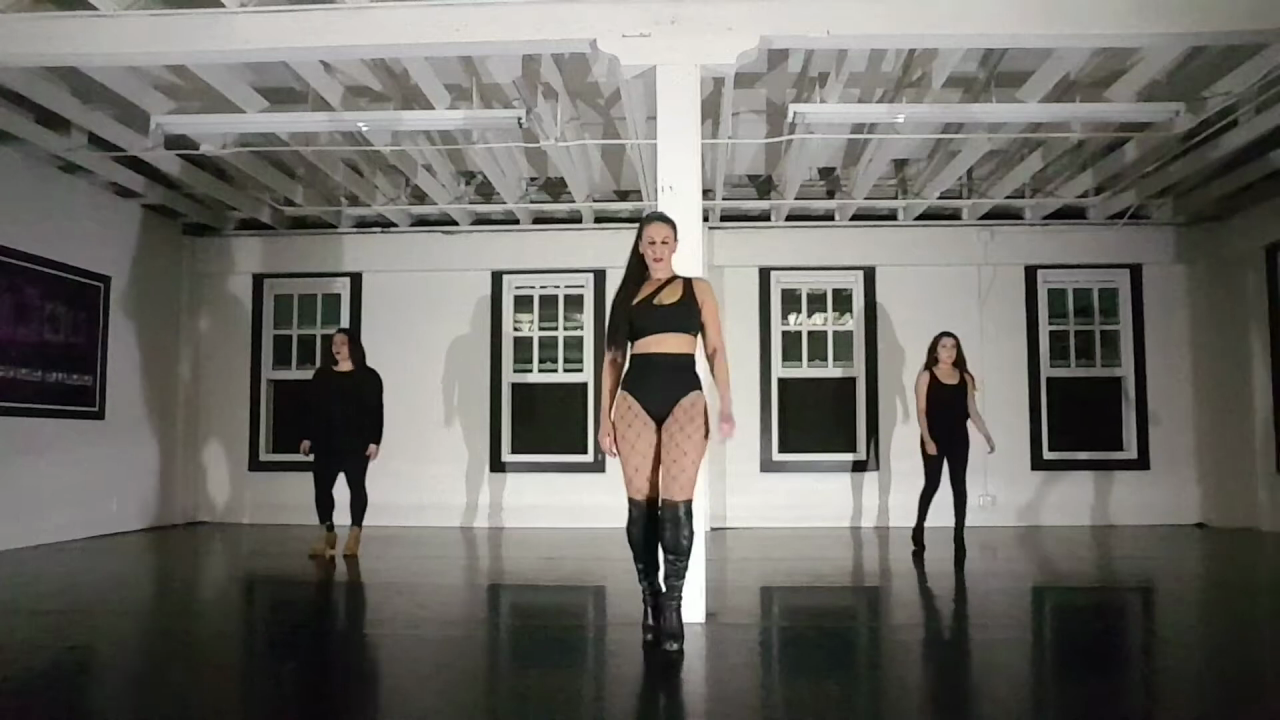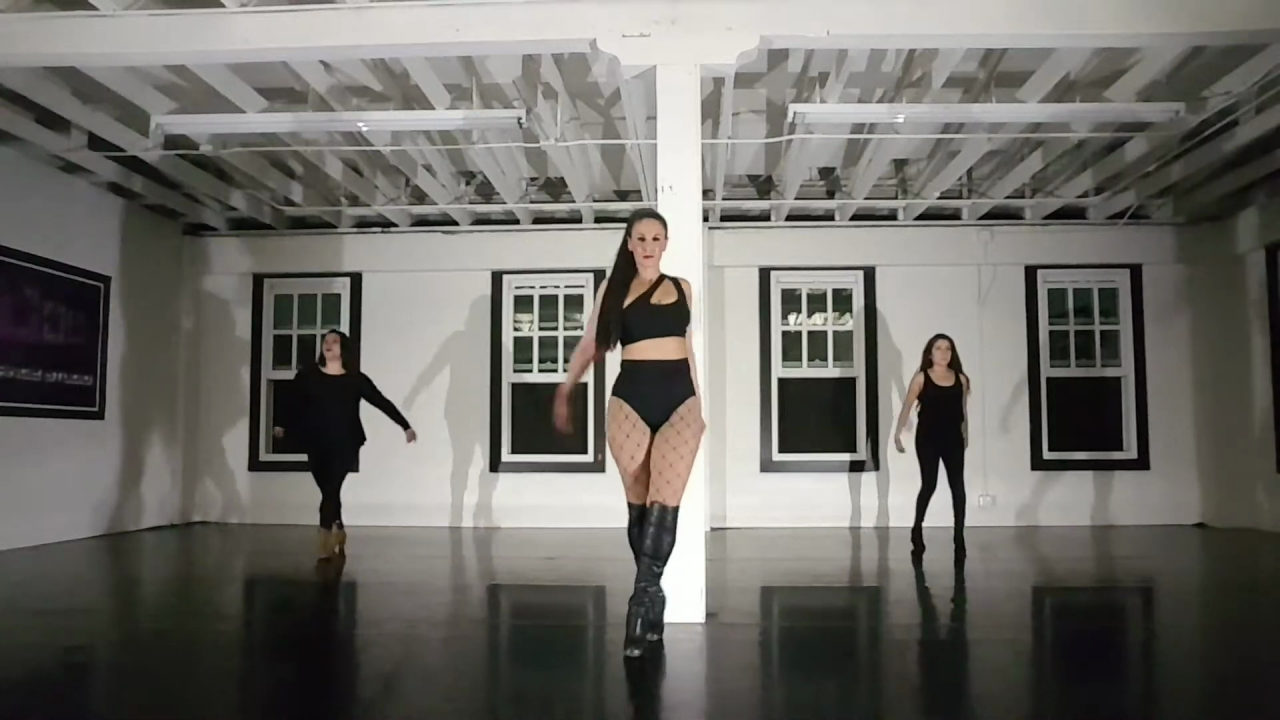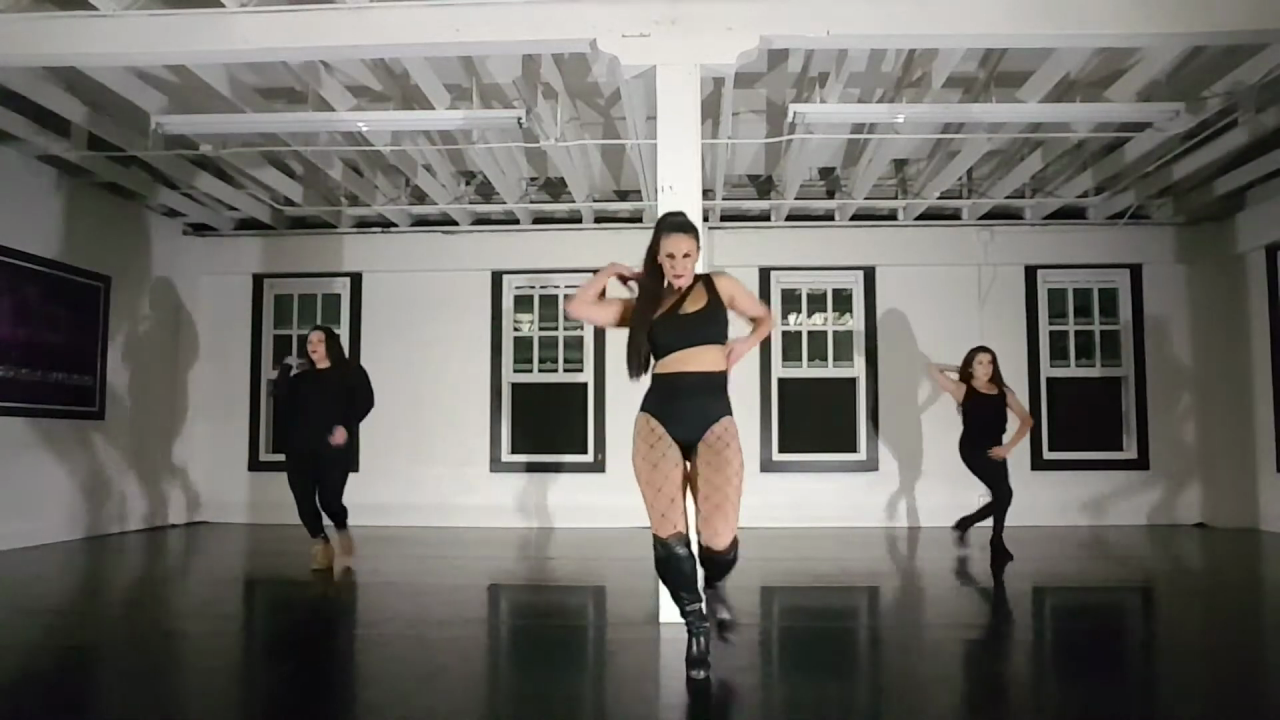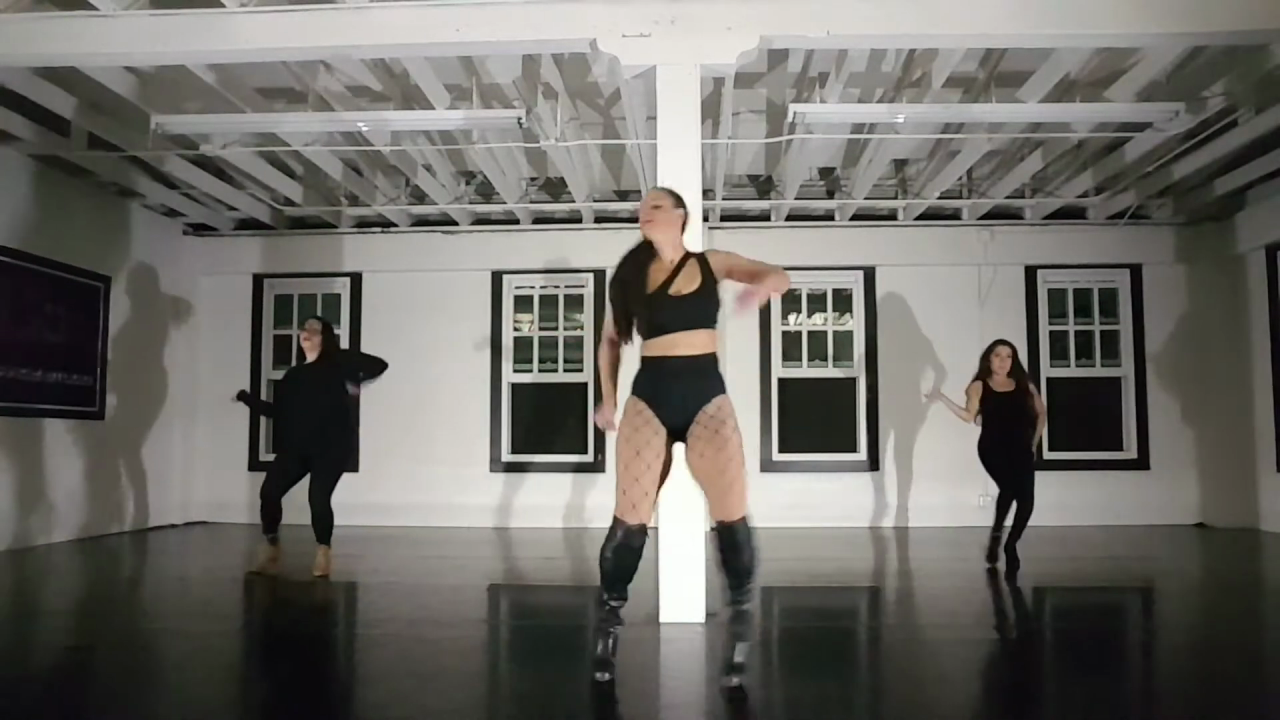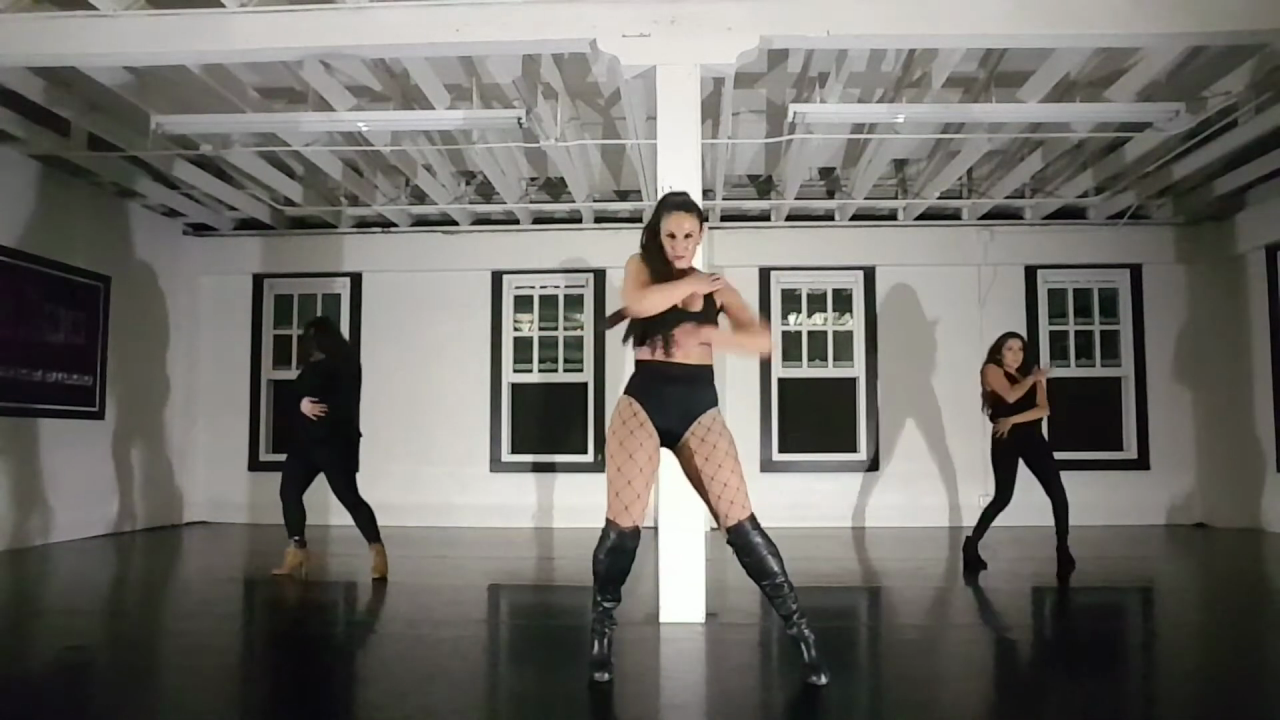
dt=1s
person 1, frame 1
left shoulder: (697, 288)
right shoulder: (627, 292)
left elbow: (715, 348)
right elbow: (612, 357)
left wrist: (726, 405)
right wrist: (604, 416)
left hip: (684, 395)
right hip: (635, 397)
left knee: (677, 502)
right knee: (641, 503)
left ankle: (672, 605)
right ankle: (650, 600)
person 1, frame 2
left shoulder: (681, 287)
right shoulder: (613, 289)
right elbow: (590, 345)
left wrist: (698, 406)
right wrist: (563, 394)
left hip: (680, 401)
right hip: (630, 400)
left knee: (666, 504)
right knee: (640, 506)
left ankle: (640, 603)
right ankle: (652, 593)
person 1, frame 3
left shoulder: (718, 286)
right shoulder: (641, 304)
left elbow: (765, 318)
right elbow: (579, 310)
left wrist: (742, 347)
right wrist: (610, 272)
left hip: (712, 415)
right hip: (658, 418)
left knee: (720, 539)
right knee: (669, 536)
left ankle: (714, 591)
right ankle: (695, 624)
person 1, frame 4
left shoulder: (711, 264)
right shoulder: (631, 274)
left elbow: (779, 278)
right elbow: (614, 338)
left wrist: (761, 284)
right wrist: (606, 397)
left hip: (705, 397)
right hip: (649, 398)
left knee: (731, 516)
right knee: (630, 521)
left ankle: (738, 629)
right ankle: (606, 626)
person 1, frame 5
left shoulder: (715, 286)
right shoulder: (639, 267)
left elbow: (763, 341)
right elbow: (636, 302)
left wrist: (708, 334)
right wrist: (689, 291)
left hip: (700, 407)
right hip: (643, 402)
left knee: (741, 523)
right knee: (624, 523)
left ankle: (802, 631)
right ankle: (601, 631)
person 2, frame 1
left shoulder: (368, 376)
right shoulder: (322, 374)
left elbow: (375, 410)
right elbow: (314, 408)
left wrist: (374, 440)
right wrist: (308, 437)
left hip: (357, 441)
right hip: (327, 440)
left knee: (356, 484)
right knee: (321, 486)
left ankle: (354, 535)
right ankle: (328, 534)
person 2, frame 2
left shoulder: (356, 380)
right shoulder: (307, 374)
left elbow: (382, 402)
right elbow: (294, 401)
left wrist: (406, 426)
right wrist: (283, 424)
left hip: (345, 444)
right hip: (316, 443)
left knee: (332, 488)
right knee: (327, 489)
left ankle: (325, 535)
right ankle: (337, 531)
person 2, frame 3
left shoulder: (350, 371)
right shoulder: (301, 374)
left elbow: (365, 402)
right elbow: (279, 398)
left wrist: (346, 426)
right wrist: (286, 369)
left hip: (334, 449)
right hip: (299, 448)
left knee: (329, 497)
right knee: (304, 499)
left ankle: (342, 531)
right ankle: (321, 544)
person 2, frame 4
left shoulder: (337, 363)
right shoulder: (293, 375)
left elbow: (378, 366)
right elbow: (278, 411)
left wrist: (356, 383)
right wrist: (245, 397)
left hip: (331, 444)
right hip: (296, 445)
left knee: (318, 498)
right knee: (270, 491)
left ankle: (323, 554)
right ankle: (270, 548)
person 2, frame 5
left shoulder: (343, 363)
right shoulder: (316, 367)
right elbow: (302, 390)
right wrist: (301, 402)
left hip: (336, 440)
right hip: (307, 440)
left knee: (348, 496)
right knee: (289, 491)
left ankle: (378, 552)
right ankle: (297, 553)
person 3, frame 1
left shoulder: (965, 378)
right shoulder: (926, 376)
left elbow: (972, 411)
right elbow: (921, 410)
left wrist: (987, 435)
right wrist: (926, 438)
left hip: (959, 437)
right hip: (935, 437)
left knee: (959, 485)
right knee: (932, 484)
left ankle: (959, 536)
right ankle: (918, 528)
person 3, frame 2
left shoulder: (960, 379)
right shoulder: (921, 378)
right elbow: (907, 406)
left wrist: (965, 433)
right wrist: (897, 433)
left hip: (953, 437)
right hip: (928, 437)
left knee: (957, 486)
right knee: (929, 485)
left ankle: (959, 537)
right ankle: (917, 531)
person 3, frame 3
left shoulder: (1003, 392)
right shoulder: (962, 389)
left elbow: (1026, 420)
right elbow: (934, 370)
left wrist: (1010, 445)
right wrist: (955, 371)
left hip: (994, 450)
right hip: (973, 449)
left knee: (1000, 496)
right knee: (1004, 493)
left ankle: (964, 524)
right ankle: (997, 542)
person 3, frame 4
left shoulder: (1025, 386)
right shoulder: (979, 386)
left elbow: (1041, 412)
right elbow: (970, 418)
left wrist: (1034, 439)
right wrist: (945, 400)
left hip: (1020, 448)
right hip: (991, 447)
left knee: (1026, 500)
right knee: (1009, 489)
left ankle: (1011, 545)
right ankle: (996, 536)
person 3, frame 5
left shoulder: (1032, 377)
right shoulder: (991, 371)
left elbow: (1044, 409)
right elbow: (1011, 396)
left wrist: (1014, 419)
right wrist: (1031, 379)
left hip: (1033, 440)
right hip: (1005, 441)
left knee: (1057, 493)
right knee: (1002, 497)
left ankle: (1063, 549)
right ankle: (971, 545)
